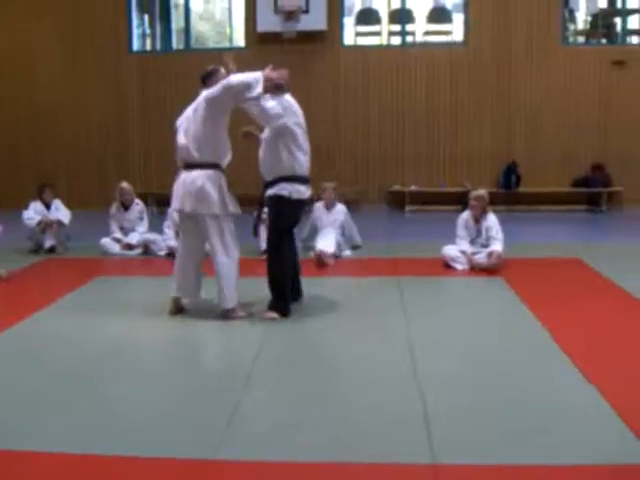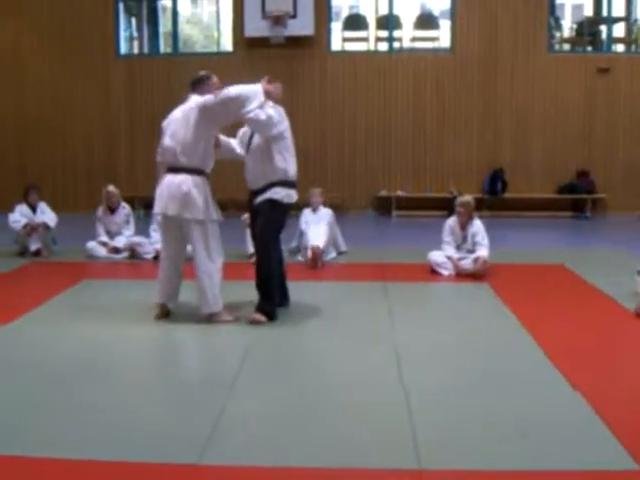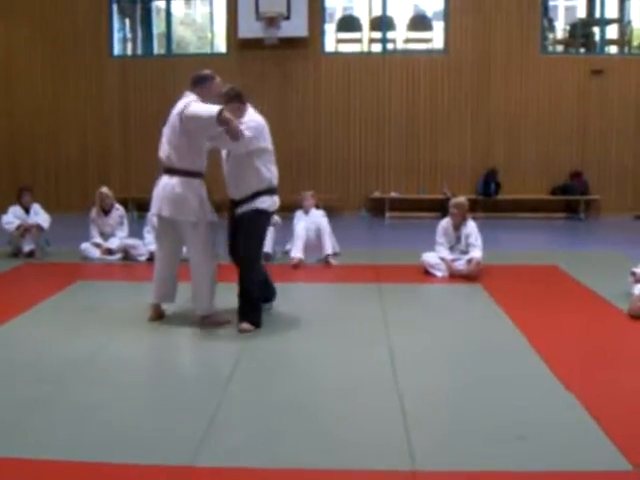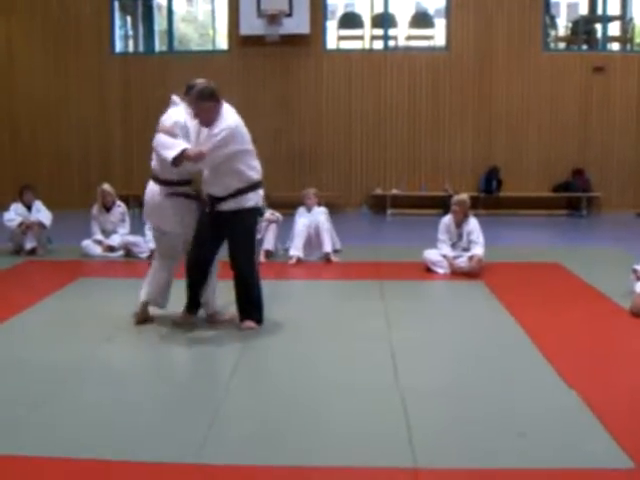
dt=0.5s
person 1, frame 1
left shoulder: (189, 111)
right shoulder: (212, 100)
left elbow: (183, 151)
right elbow: (233, 85)
right wrist: (264, 77)
left hip: (187, 182)
right hip: (208, 182)
left knee: (188, 247)
right knee: (224, 248)
left ankle: (178, 301)
right ankle: (229, 305)
person 1, frame 2
left shoulder: (175, 114)
right shoulder: (204, 107)
left elbow: (162, 155)
right elbow: (229, 97)
right wrist: (262, 89)
left hip: (169, 185)
right hip: (192, 187)
left knee: (171, 251)
right knee: (208, 252)
left ankle: (163, 304)
right ankle: (213, 309)
person 1, frame 3
left shoulder: (181, 109)
right shoulder: (191, 104)
right elbow: (197, 109)
right wrist: (225, 118)
left hip: (168, 186)
right hip: (186, 188)
left knee: (166, 251)
right knee: (202, 254)
left ankle: (157, 305)
right ankle: (206, 311)
person 1, frame 4
left shoulder: (181, 115)
right shoulder: (178, 118)
right elbow: (162, 141)
right wrist: (186, 154)
left hip: (160, 193)
right hip: (174, 196)
left knee: (164, 255)
left ankle: (144, 307)
right ankle: (211, 310)
person 2, frame 1
left shoulder: (285, 105)
right shoulder: (282, 108)
left elbow: (258, 106)
right wrist: (259, 137)
left hip: (287, 188)
right hip: (286, 187)
left knee: (277, 245)
right knee: (284, 240)
left ankle: (280, 304)
right ankle: (292, 291)
person 2, frame 2
left shoulder: (274, 113)
right shoulder: (252, 125)
left elbow: (259, 120)
right elbow: (240, 149)
right wrist: (218, 140)
left hip: (277, 192)
right hip: (261, 192)
left knee: (265, 246)
right knee: (267, 245)
left ankle: (267, 307)
right ankle: (279, 296)
person 2, frame 3
left shoulder: (254, 123)
right shoulder: (237, 121)
left hip: (258, 202)
right hip: (238, 201)
left knee: (248, 257)
right knee: (238, 254)
left ankle: (249, 315)
right ankle: (264, 291)
person 2, frame 4
left shoulder: (227, 126)
right shoulder: (216, 119)
left elbow: (200, 158)
left hip: (243, 201)
right hip: (217, 200)
left knee: (242, 259)
right knee: (200, 253)
left ankle: (251, 314)
right ankle: (191, 307)
